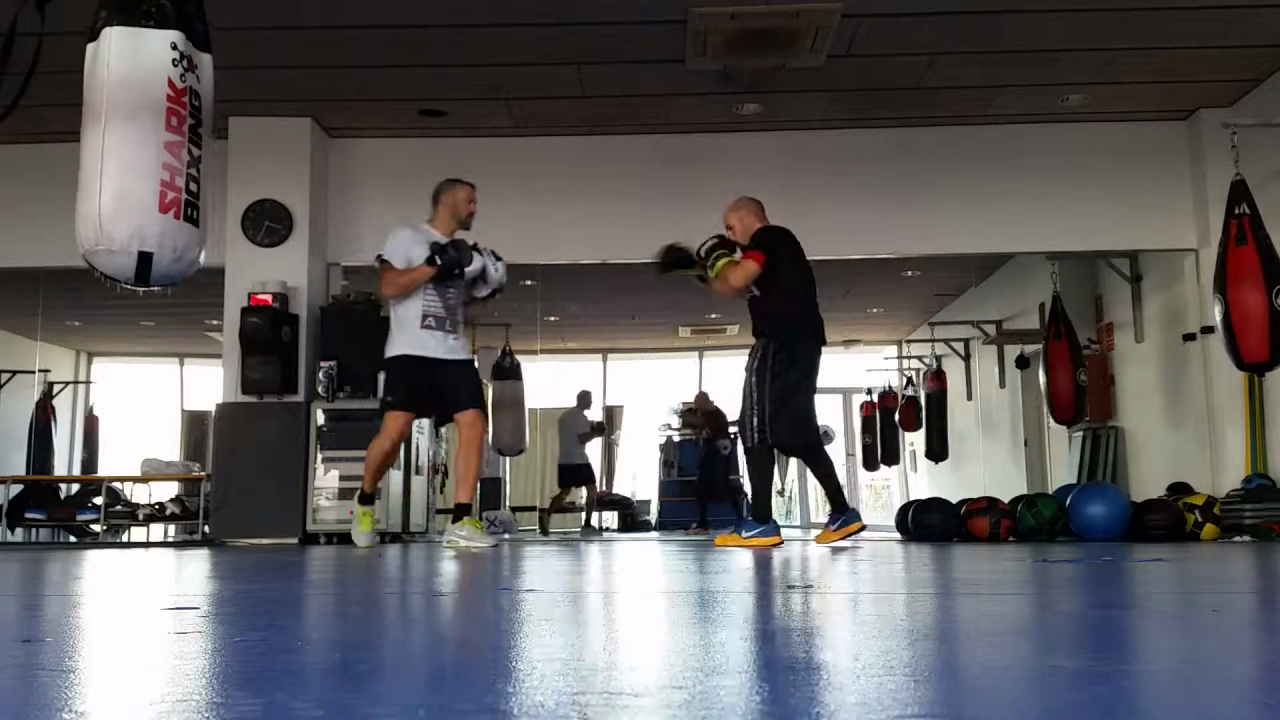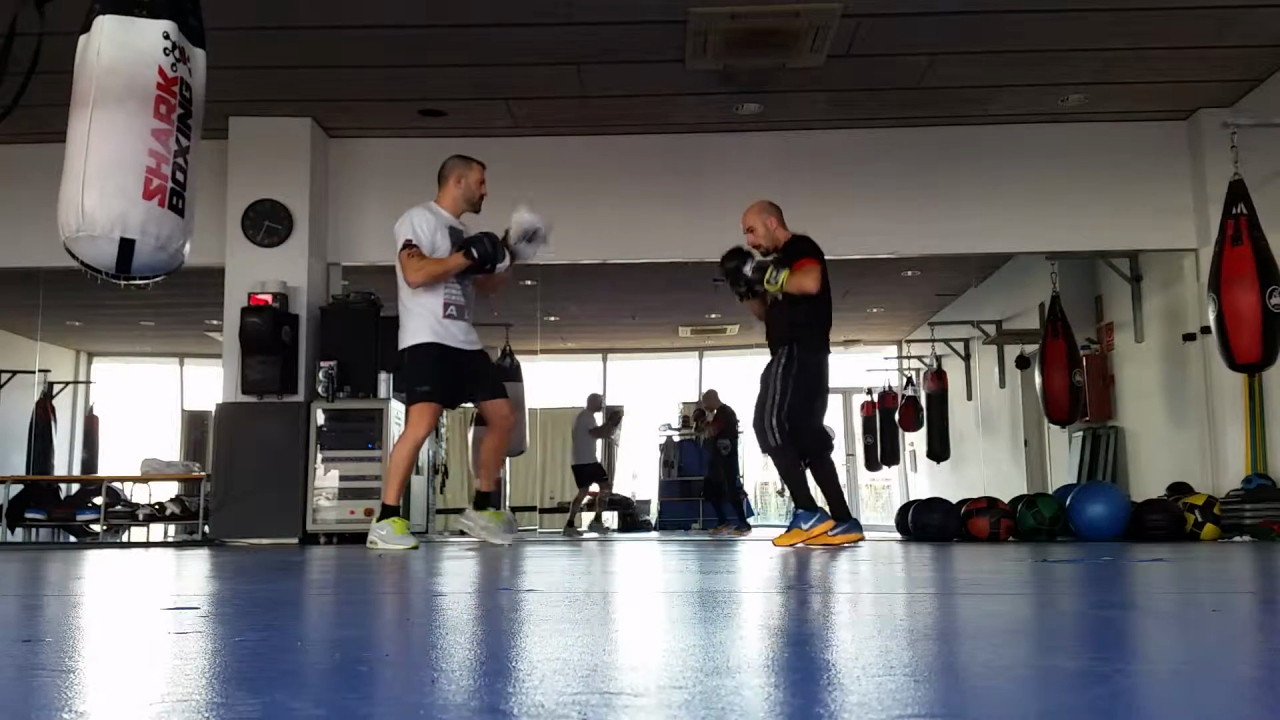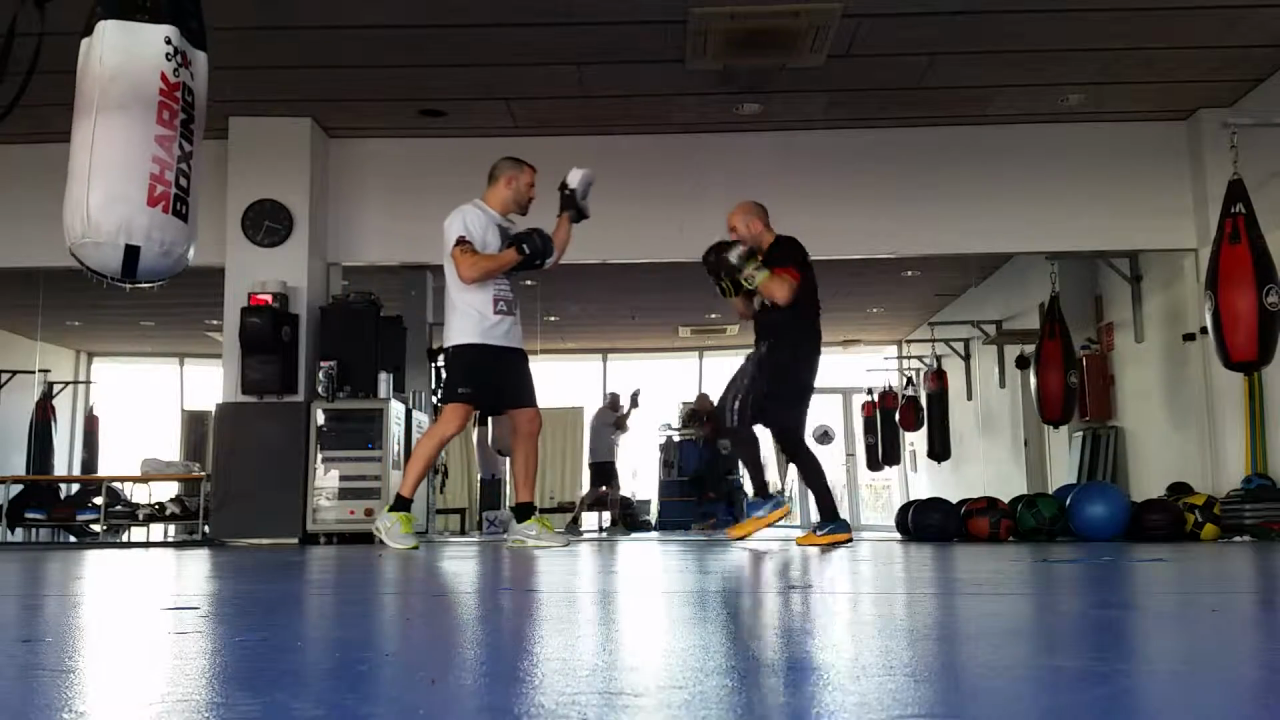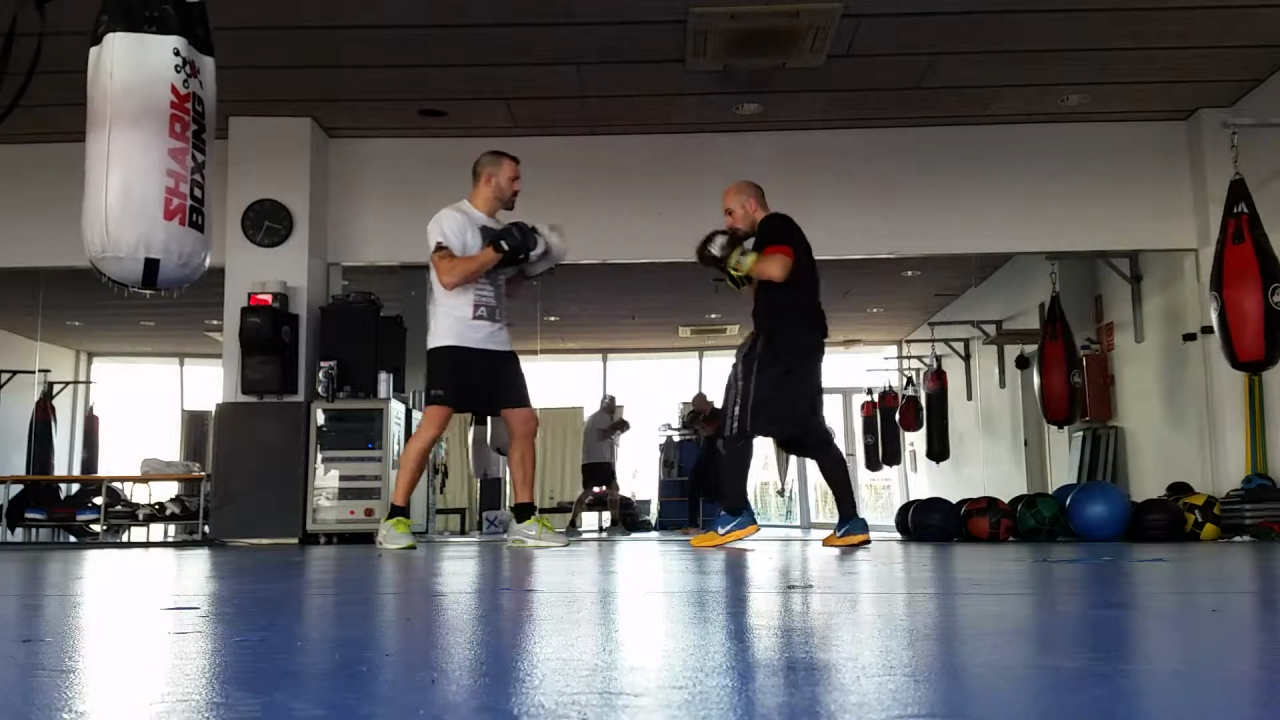
dt=0.5s
person 1, frame 1
left shoulder: (466, 254)
right shoulder: (407, 237)
right elbow: (388, 286)
right wrist: (437, 264)
left hip: (455, 356)
right hip: (410, 352)
left knee: (474, 426)
right knee: (395, 430)
left ankle: (461, 521)
right ankle: (366, 506)
person 1, frame 2
left shoulder: (462, 232)
right shoulder: (419, 219)
left elbow: (483, 285)
right elbow: (415, 274)
left wrist: (505, 257)
right wrist: (468, 254)
left hip: (466, 343)
right hip: (426, 340)
left knee: (502, 416)
right knee: (422, 423)
left ankle: (482, 509)
right ankle: (386, 520)
person 1, frame 3
left shoulder: (507, 228)
right shoulder: (467, 216)
left elbow: (549, 255)
right elbow: (469, 270)
left wrist: (569, 214)
right wrist: (519, 251)
left hip: (507, 344)
right hip: (471, 341)
left knee: (528, 424)
right knee: (451, 422)
left ankle: (524, 520)
right ankle: (395, 513)
person 1, frame 4
left shoulder: (501, 229)
right shoulder: (451, 220)
right elbow: (450, 276)
left wrist: (527, 259)
right wrist: (498, 249)
left hip: (496, 346)
right hip: (454, 343)
left knee: (525, 424)
right knee: (433, 425)
left ankle: (523, 520)
right ankle: (395, 519)
person 2, frame 1
left shoulder: (770, 239)
right shoulder: (771, 249)
left elbow: (735, 281)
right elbow: (730, 290)
left wrist: (714, 257)
right wrist: (694, 265)
left hip: (782, 345)
right hip: (801, 347)
left knee: (756, 427)
right knee: (800, 433)
left ankle: (761, 522)
right ankle: (843, 514)
person 2, frame 2
left shoulder: (799, 247)
right shoulder: (778, 260)
left elbow: (811, 283)
right elbow: (764, 311)
left wrist: (765, 274)
right wrist: (745, 286)
left hip: (797, 352)
right hip: (799, 355)
left knee: (772, 424)
right knee: (807, 439)
left ankle: (809, 513)
right ankle: (843, 521)
person 2, frame 3
left shoulder: (785, 250)
right shoulder: (764, 261)
left elbow: (781, 295)
right elbow: (746, 312)
left wrist: (743, 263)
right wrist: (726, 277)
left hip: (783, 350)
right hip: (796, 353)
left knee: (732, 415)
right knee: (790, 439)
left ankle: (763, 498)
right ankle: (831, 521)
person 2, frame 4
left shoulder: (775, 226)
right shoulder: (786, 233)
left elbow: (777, 271)
left wrist: (733, 254)
right wrist: (735, 271)
left hip: (777, 336)
right hip: (808, 337)
left knee: (738, 419)
right knee: (809, 429)
left ankle: (735, 514)
right ankle: (851, 521)
